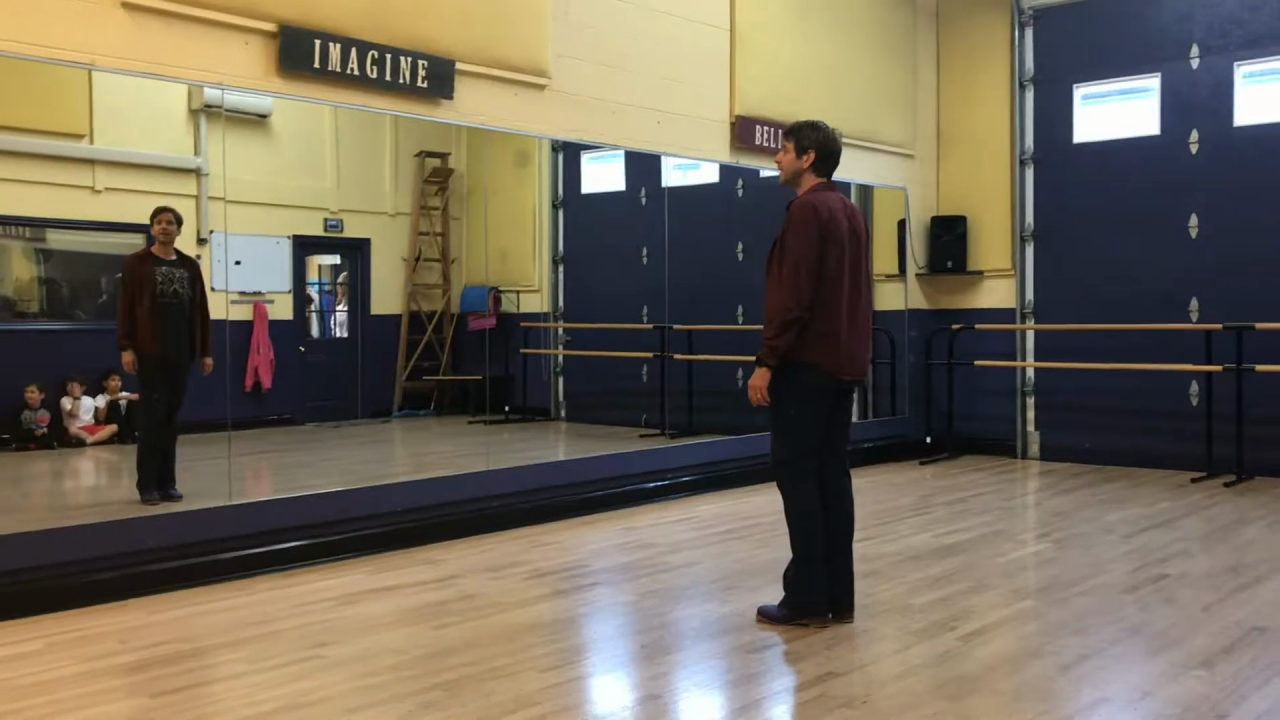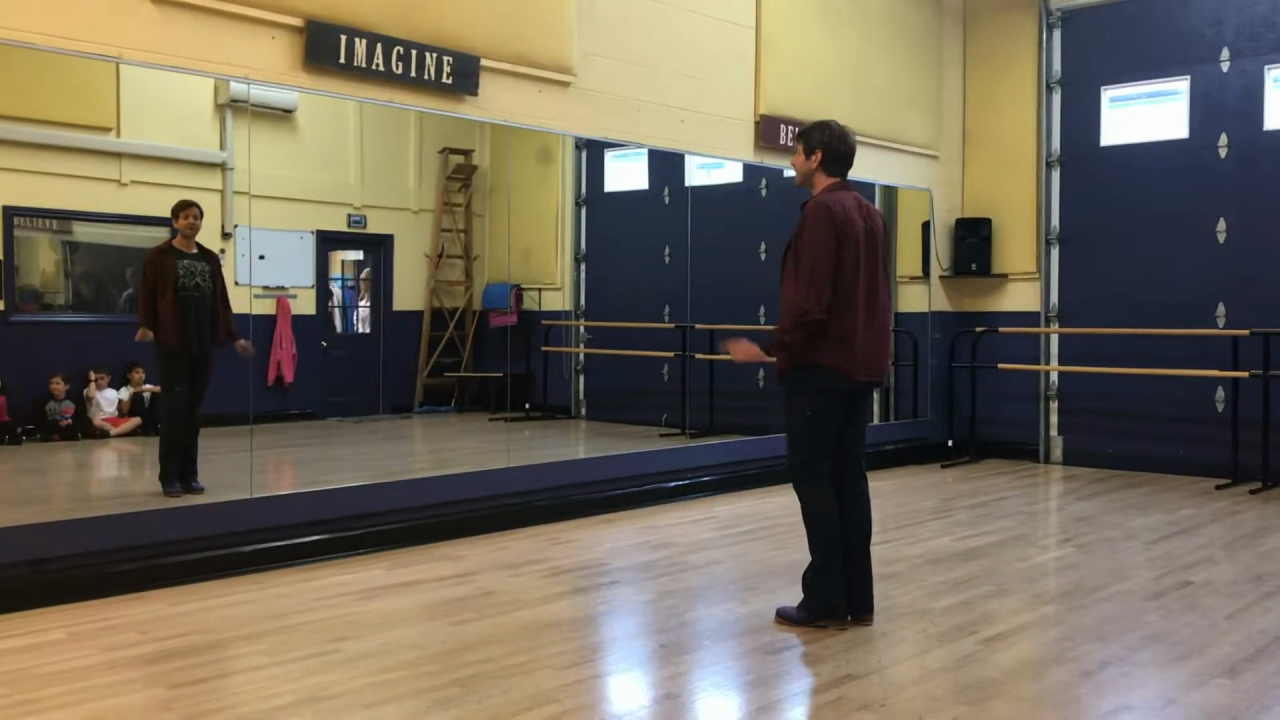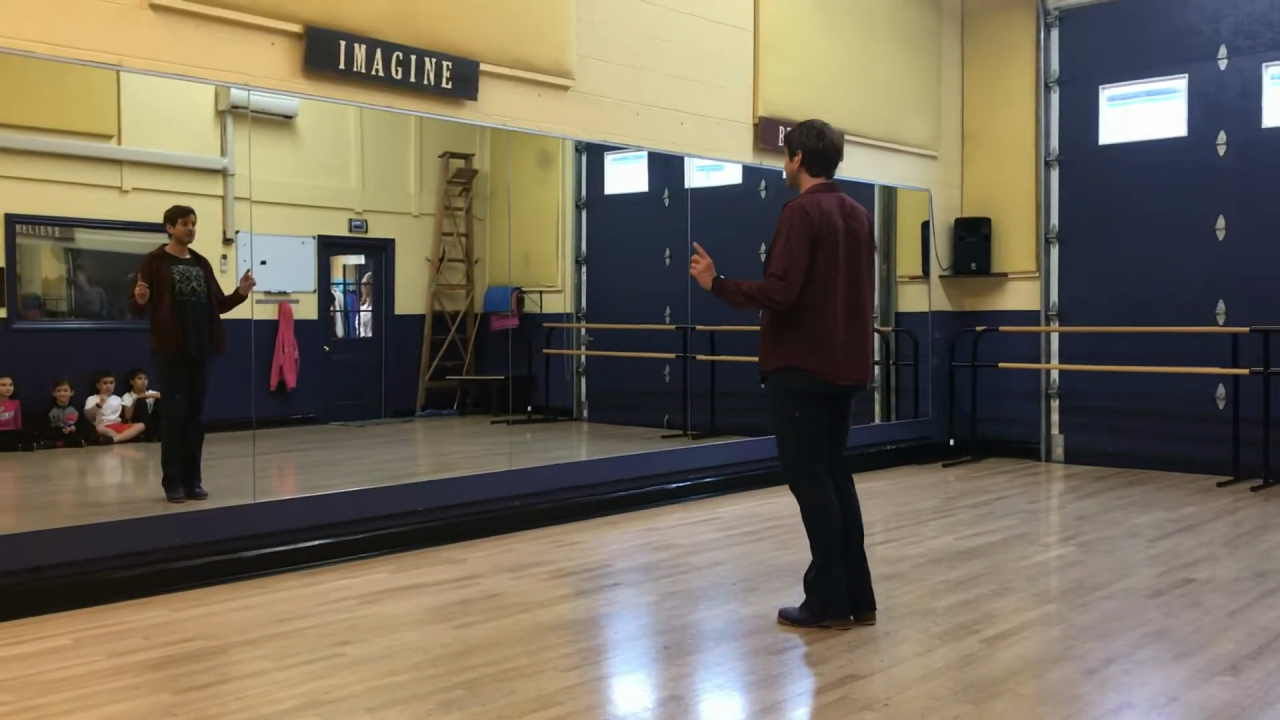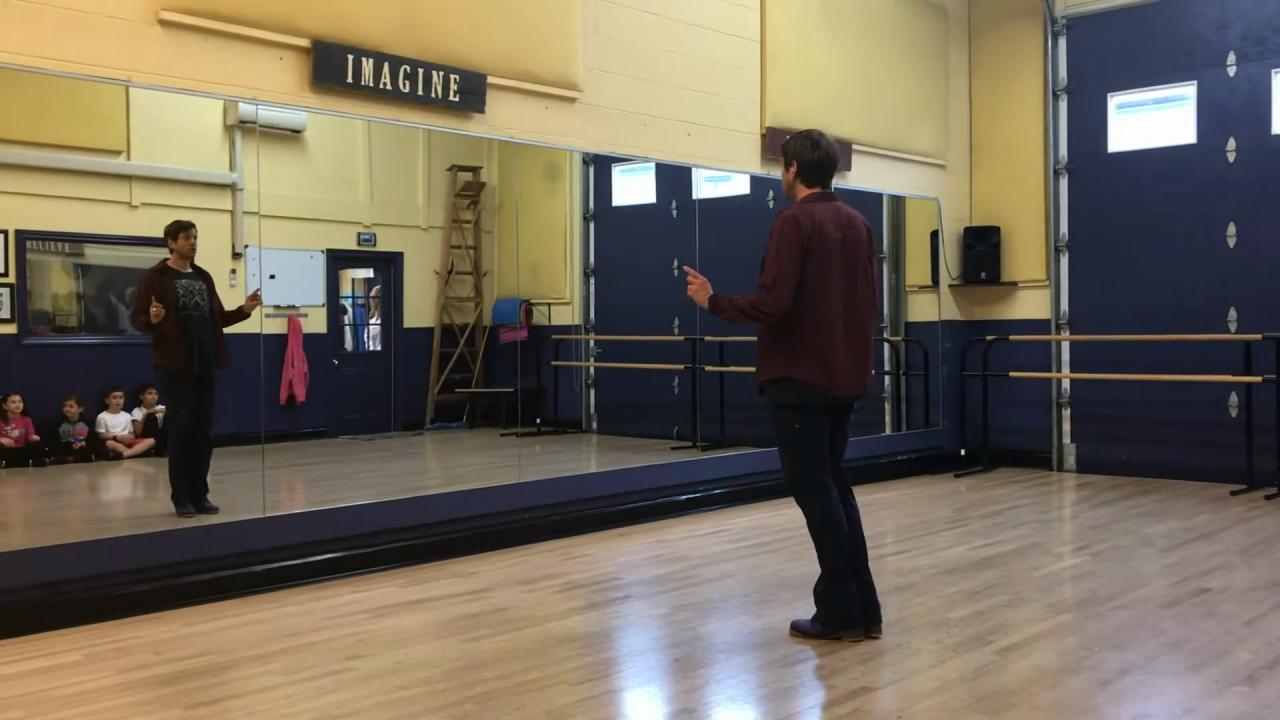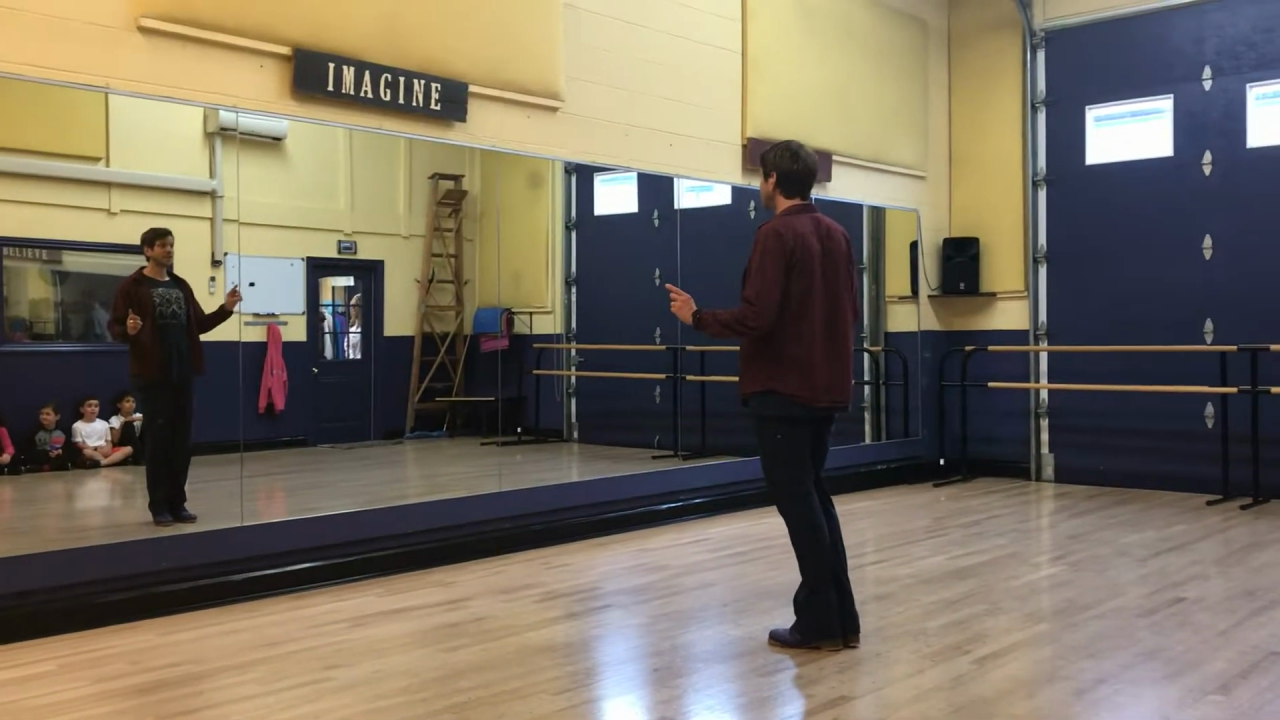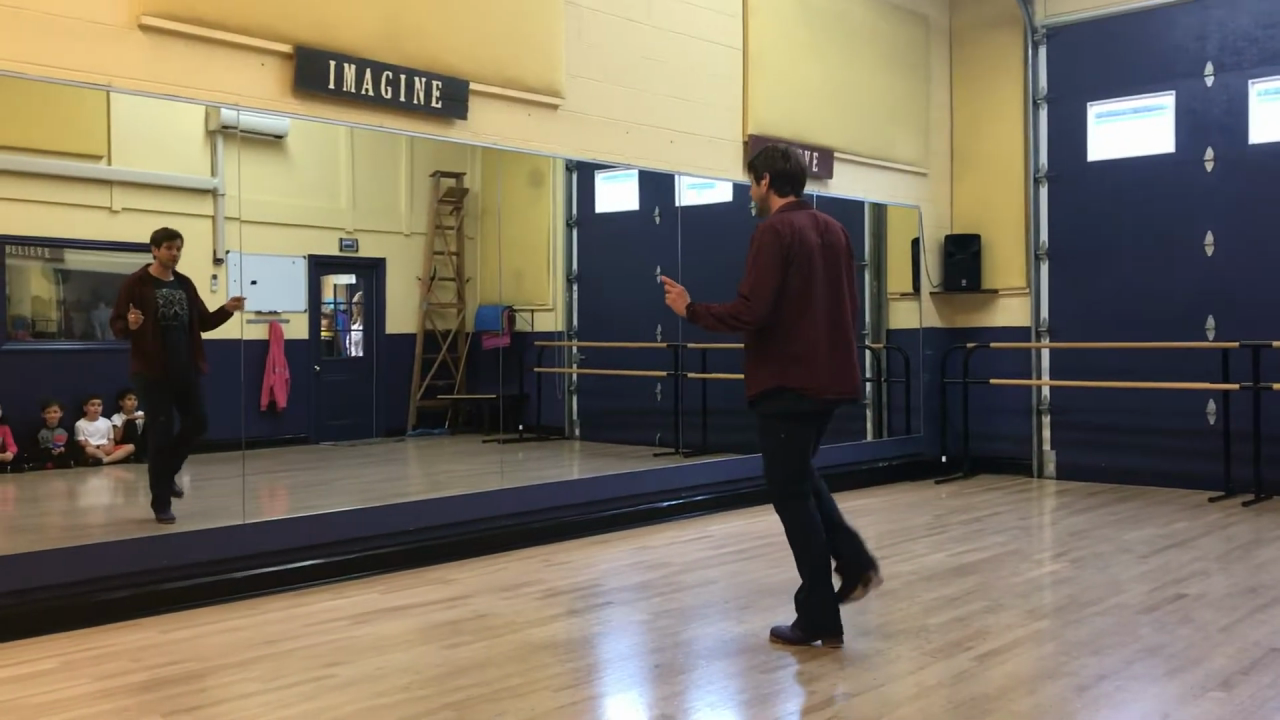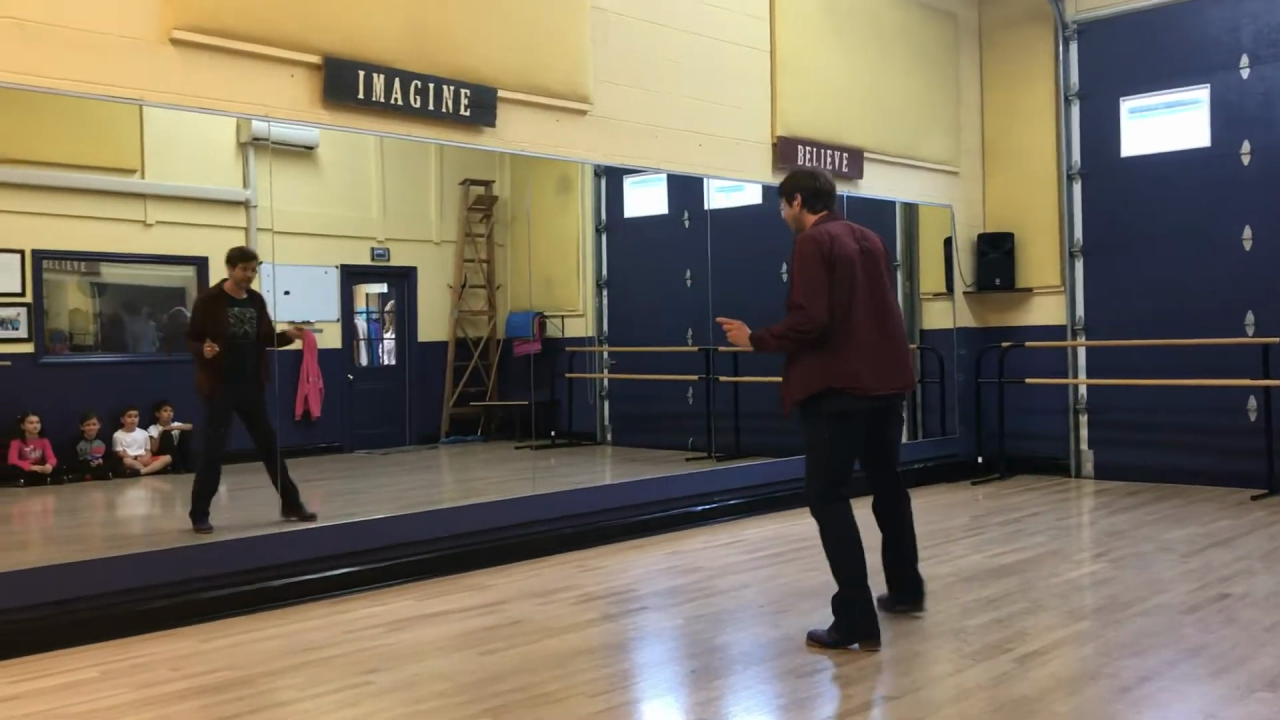
dt=0.7s
person 1, frame 1
left shoulder: (807, 210)
right shoulder: (851, 213)
left elbow: (793, 296)
left wrist: (766, 362)
left hip: (806, 365)
right hip: (844, 364)
left knee: (796, 474)
right knee: (832, 474)
left ankle: (807, 598)
right ankle: (838, 595)
person 1, frame 2
left shoulder: (822, 210)
right shoulder: (870, 213)
left elbow: (812, 298)
left wrist: (769, 348)
left hip: (820, 365)
right hip: (861, 366)
left knee: (813, 476)
right knee: (848, 475)
left ankle: (826, 601)
right ankle: (857, 598)
person 1, frame 3
left shoulder: (802, 212)
right shoulder: (858, 216)
left elbow: (780, 291)
left wrist: (717, 283)
left hip: (801, 366)
right hip: (844, 366)
left knee: (808, 478)
right knee: (834, 473)
left ankle: (828, 601)
right ankle: (857, 596)
person 1, frame 4
left shoulder: (795, 221)
right shoulder: (857, 224)
left elbow: (772, 303)
right elbow: (869, 303)
left wrist: (713, 301)
left hip: (798, 378)
right hip: (844, 377)
left knee: (813, 490)
right knee: (833, 485)
left ankle: (839, 613)
right ankle: (862, 608)
person 1, frame 5
left shoulder: (776, 234)
right shoulder: (837, 235)
left elbow: (757, 316)
right elbow: (849, 312)
left wrist: (697, 317)
left hip: (782, 390)
right hip: (826, 388)
left knee: (796, 501)
right knee: (814, 496)
left ankle: (819, 622)
right ankle: (841, 618)
person 1, frame 6
left shoulder: (774, 231)
right shoulder: (834, 230)
left elbow: (752, 311)
left wrist: (691, 310)
left hip: (788, 382)
right hip: (831, 377)
left knee: (791, 495)
right knee: (801, 480)
left ankle: (819, 619)
right ankle: (854, 562)
person 1, frame 7
left shoulder: (812, 244)
right shoulder: (869, 240)
left elbow: (808, 321)
left wrist: (754, 340)
left hip: (839, 387)
right hip: (888, 381)
left knee: (828, 498)
right knee: (887, 482)
left ankle: (856, 620)
right ankle: (905, 589)
person 2, frame 1
left shoulder: (190, 266)
right shoulder: (137, 263)
left elbow: (201, 311)
right elbow: (126, 308)
left wrist: (205, 351)
right wrist: (126, 347)
left hip: (181, 352)
right hip: (150, 353)
left knee: (171, 417)
right knee: (152, 416)
left ankle: (167, 482)
right ankle: (147, 484)
person 2, frame 2
left shoulder: (210, 259)
right shoulder: (159, 256)
left elbow: (221, 302)
right elbow: (146, 298)
left wrist: (234, 337)
right wrist: (146, 327)
left hip: (203, 345)
right hip: (172, 345)
left knee: (193, 410)
right knee: (174, 409)
left ankle: (188, 474)
right ankle: (169, 476)
person 2, frame 3
left shoulder: (202, 264)
right shoulder: (154, 262)
left elbow: (217, 305)
right elbow: (138, 308)
left wrist: (240, 293)
right wrist: (140, 300)
left hip: (201, 350)
right hip: (170, 351)
left knee: (195, 415)
right knee: (175, 414)
left ankle: (192, 480)
right ankle: (172, 482)
person 2, frame 4
left shoulder: (203, 277)
right shoulder: (156, 277)
left elbow: (218, 318)
right elbow: (137, 319)
left wrist: (245, 310)
right wrist: (152, 320)
left hip: (205, 365)
right hip: (174, 366)
left knee: (203, 431)
right knee: (180, 430)
left ankle: (199, 494)
right ankle: (181, 497)
person 2, frame 5
left shoulder: (181, 285)
right shoulder: (133, 286)
left elbow: (199, 324)
right elbow: (115, 327)
left wrist: (226, 309)
right wrist: (129, 330)
left hip: (183, 373)
right hip: (152, 375)
left knee: (181, 439)
right knee: (159, 439)
left ankle: (177, 503)
right ankle: (159, 506)
person 2, frame 6
left shoulder: (185, 284)
right shoulder: (137, 284)
left elbow: (202, 322)
right elbow: (116, 324)
left wrist: (227, 309)
right wrist: (129, 325)
left hip: (186, 369)
right hip: (153, 371)
left knee: (198, 422)
right knee: (161, 434)
left ankle: (167, 473)
right ankle: (161, 503)
person 2, frame 7
left shoulder: (256, 300)
right shoulder: (209, 301)
left elbow: (267, 340)
right elbow: (191, 339)
left wrist: (290, 335)
right wrist: (203, 351)
left hip: (251, 386)
right hip: (218, 387)
left knee: (268, 443)
right knee: (213, 449)
left ankle: (291, 504)
right ankle: (199, 513)
